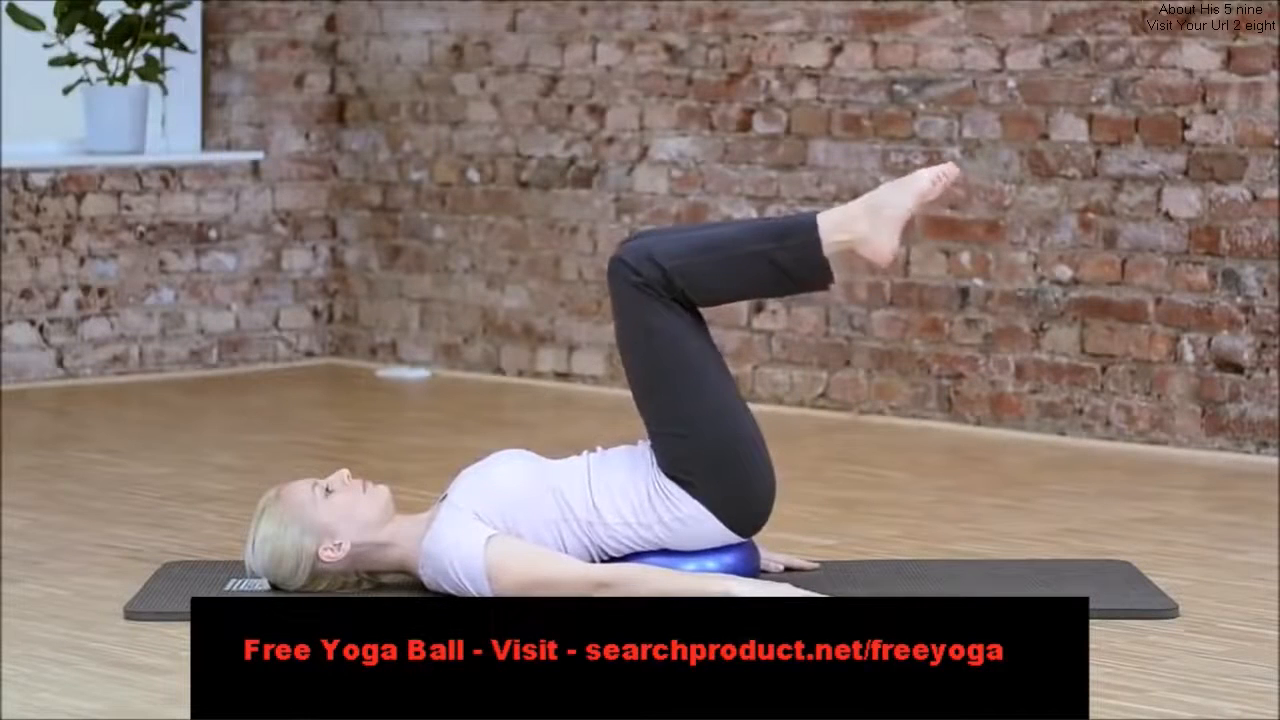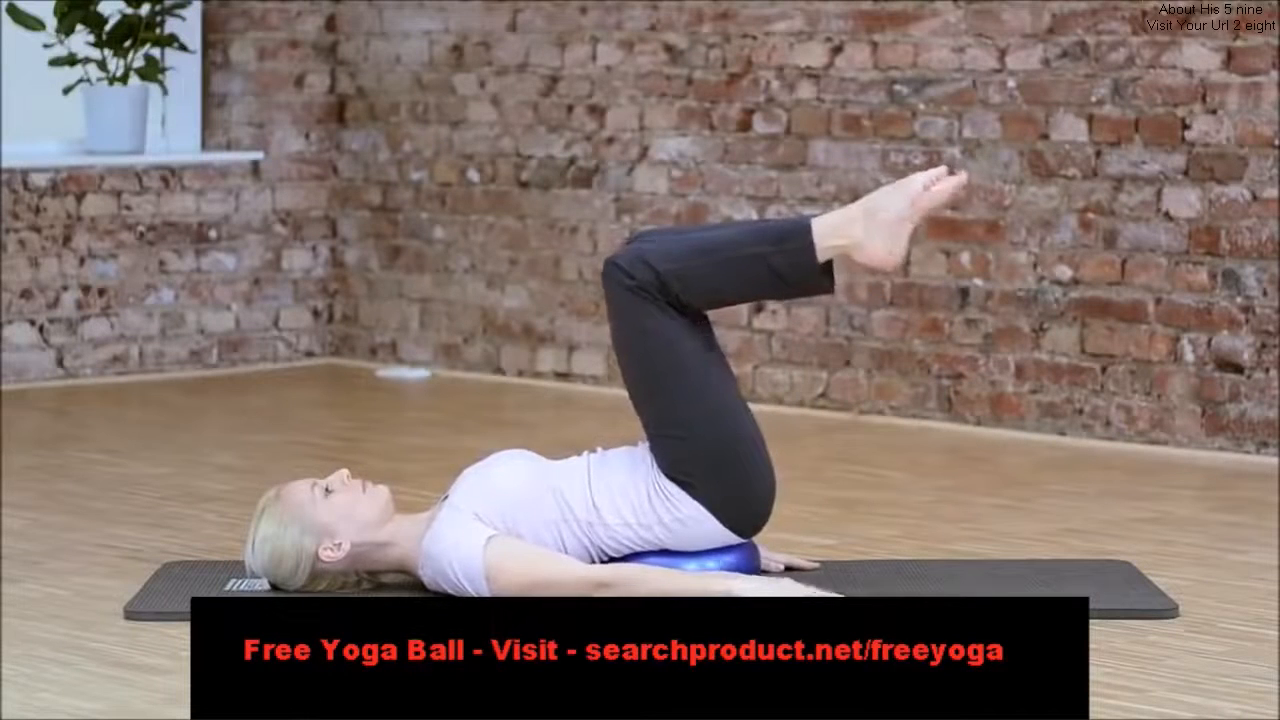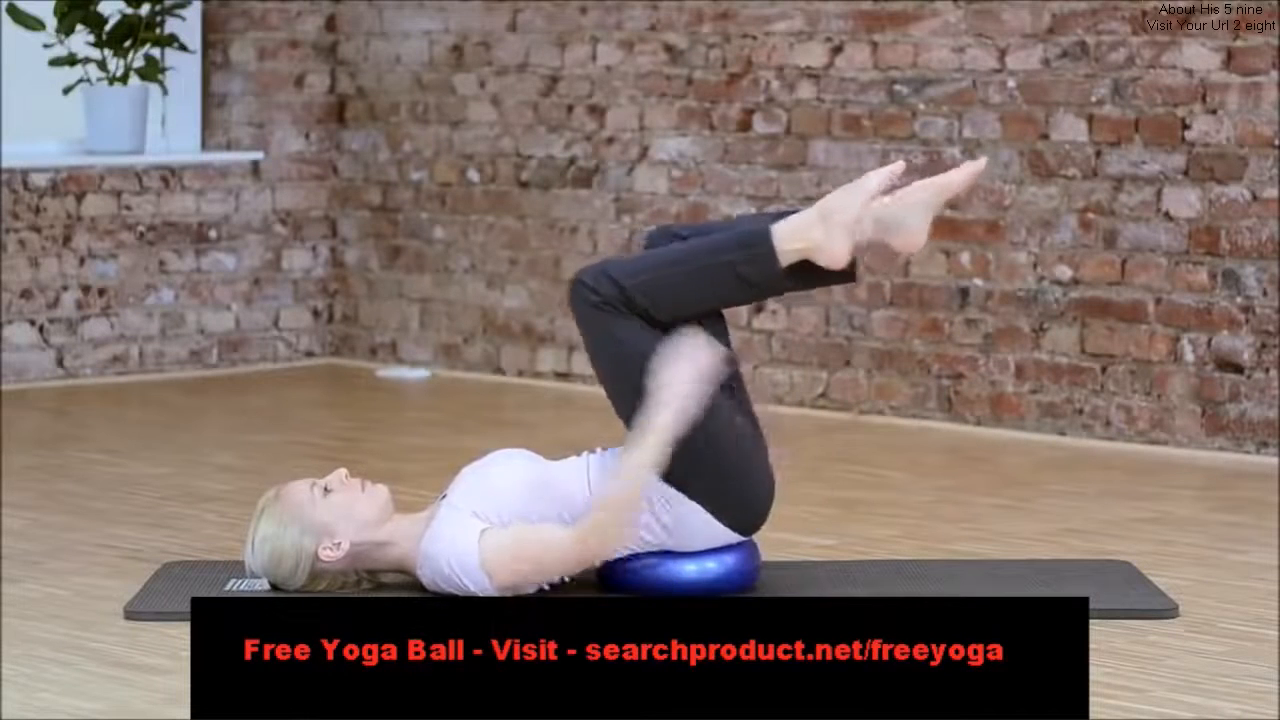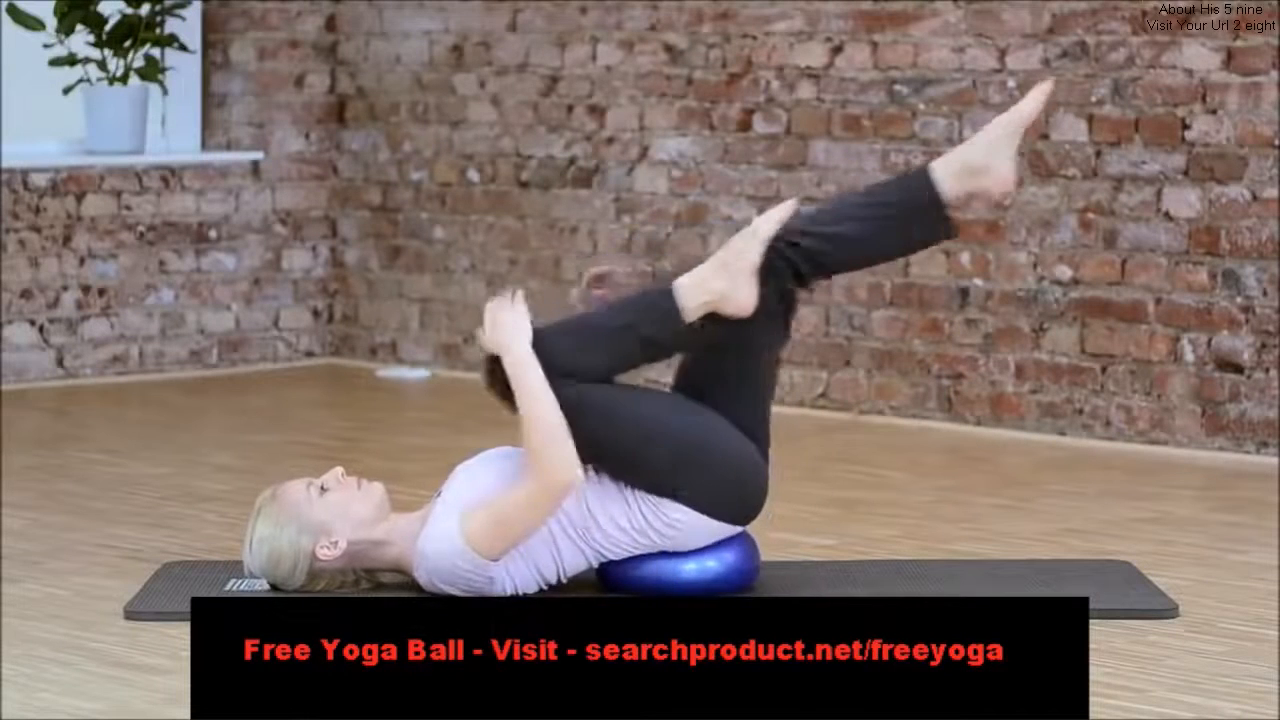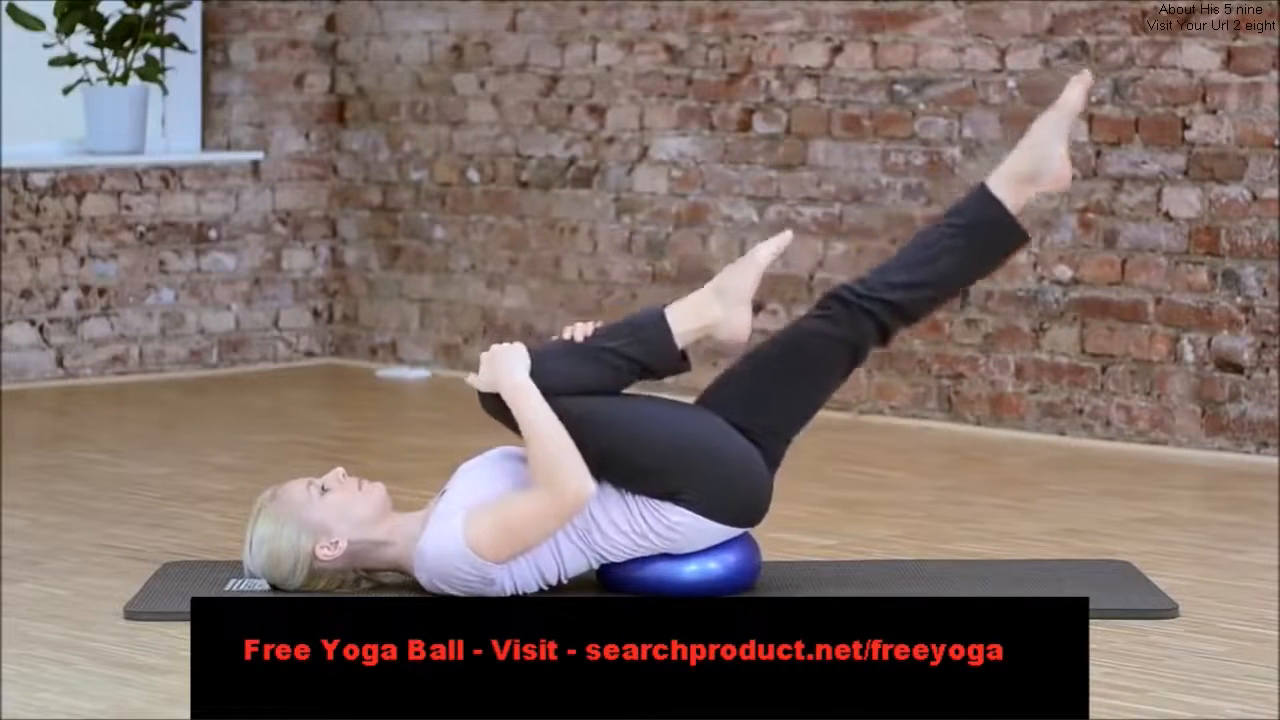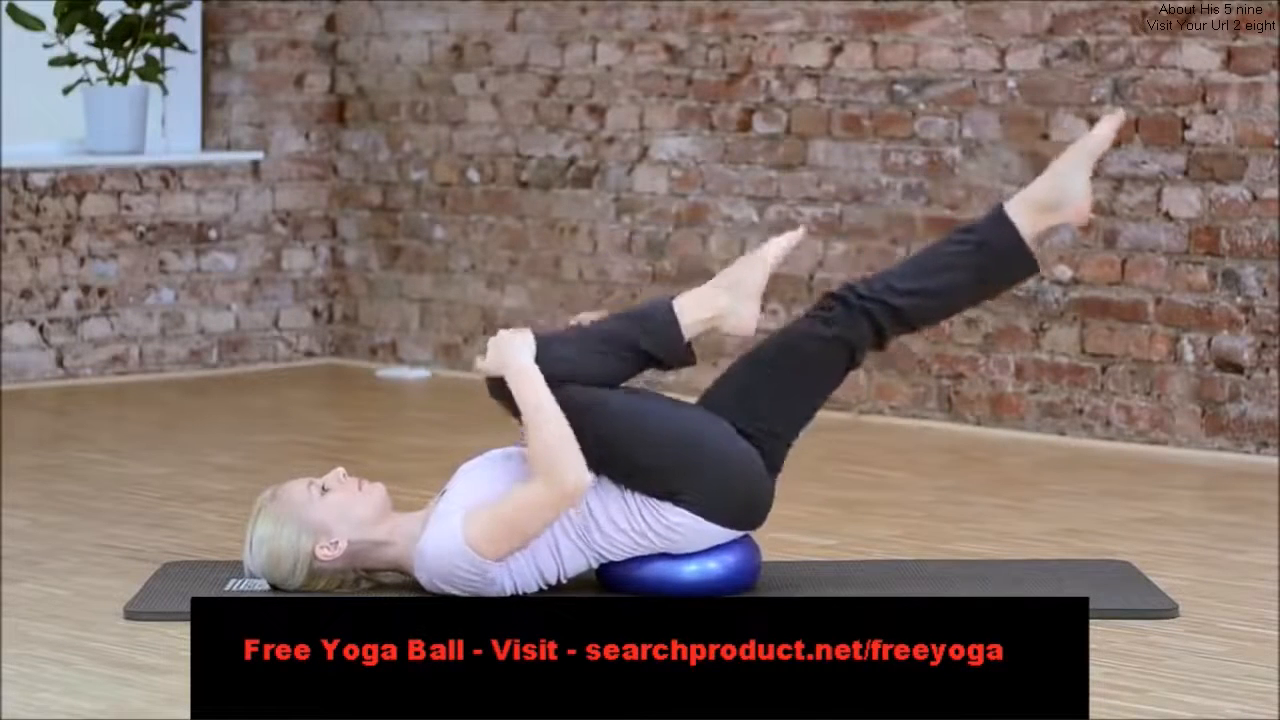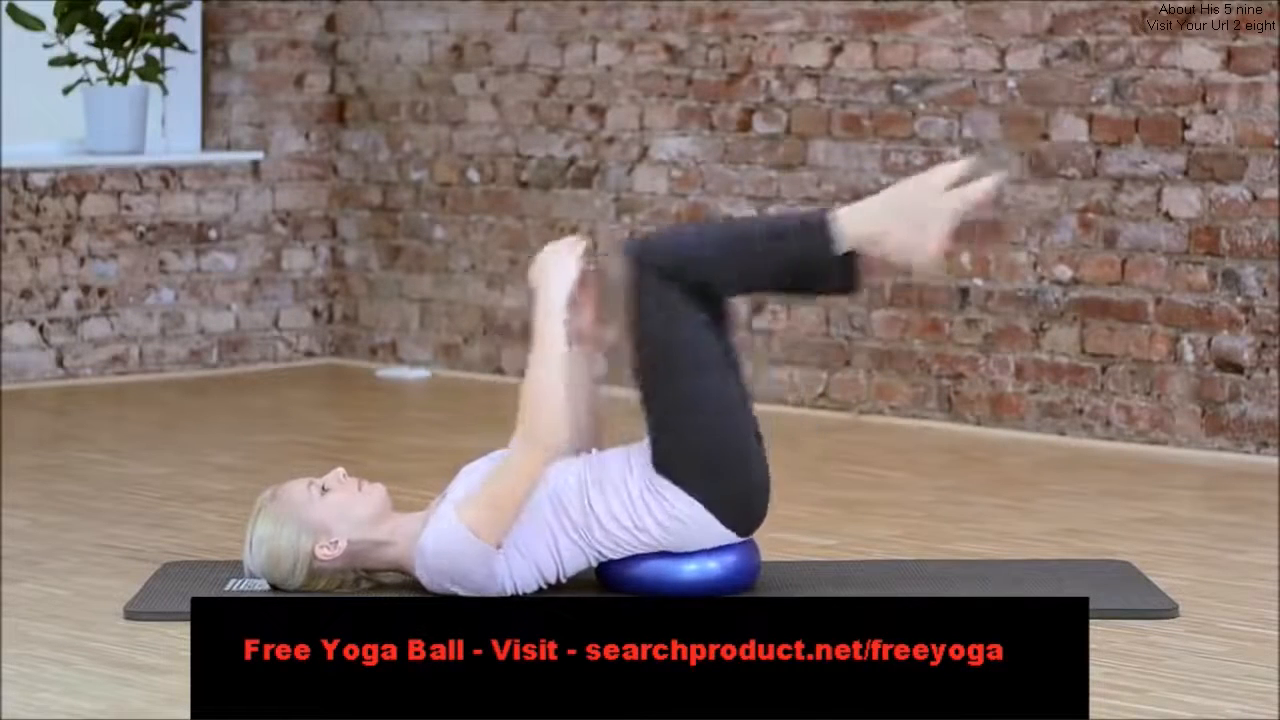
dt=0.4s
person 1, frame 1
left shoulder: (450, 516)
right shoulder: (448, 553)
right elbow: (599, 583)
right wrist: (742, 590)
left hip: (700, 498)
right hip: (712, 495)
left knee: (646, 261)
right knee: (639, 272)
left ankle: (848, 230)
right ankle: (846, 228)
person 1, frame 2
left shoulder: (448, 520)
right shoulder: (448, 555)
right elbow: (598, 582)
right wrist: (743, 584)
left hip: (691, 493)
right hip: (712, 494)
left knee: (650, 256)
right knee: (634, 275)
left ankle: (844, 238)
right ankle: (844, 232)
person 1, frame 3
left shoulder: (447, 521)
right shoulder: (452, 555)
right elbow: (595, 540)
right wrist: (667, 408)
left hip: (693, 493)
right hip: (716, 497)
left knee: (673, 251)
right knee: (602, 291)
left ankle: (870, 223)
right ankle: (804, 238)
person 1, frame 4
left shoulder: (439, 521)
right shoulder: (449, 553)
right elbow: (558, 476)
left wrist: (560, 346)
right wrist: (516, 349)
left hip: (697, 468)
right hip: (712, 485)
left knee: (781, 251)
right knee: (522, 353)
left ankle: (959, 175)
right ankle: (704, 293)
person 1, frame 5
left shoulder: (444, 520)
right shoulder: (449, 556)
right elbow: (571, 493)
left wrist: (564, 369)
right wrist: (520, 386)
left hip: (707, 470)
right hip: (713, 487)
right knee: (511, 382)
left ankle: (1016, 182)
right ankle: (698, 315)
person 1, frame 6
left shoulder: (446, 521)
right shoulder: (447, 557)
right elbow: (566, 487)
left wrist: (571, 360)
right wrist: (527, 368)
left hip: (703, 481)
right hip: (711, 494)
right knee: (514, 370)
left ankle: (1032, 213)
right ankle: (708, 309)
person 1, frame 7
left shoulder: (435, 523)
right shoulder: (447, 551)
left elbow: (569, 452)
right elbow: (542, 444)
left wrist: (571, 334)
right wrist: (550, 302)
left hip: (674, 487)
right hip: (703, 502)
left knee: (685, 261)
right knee: (659, 262)
left ankle: (873, 229)
right ankle: (878, 226)
